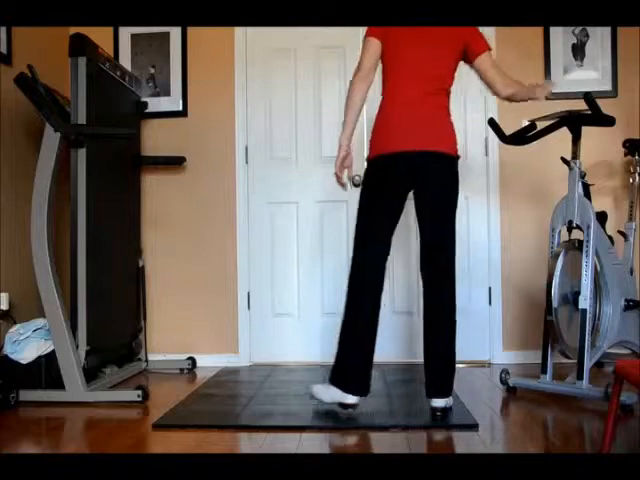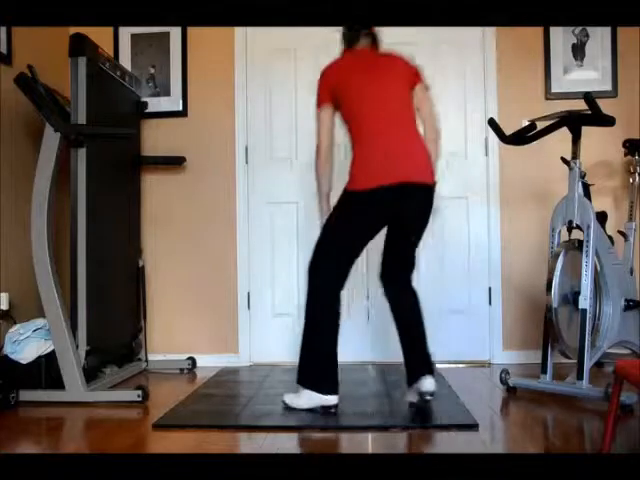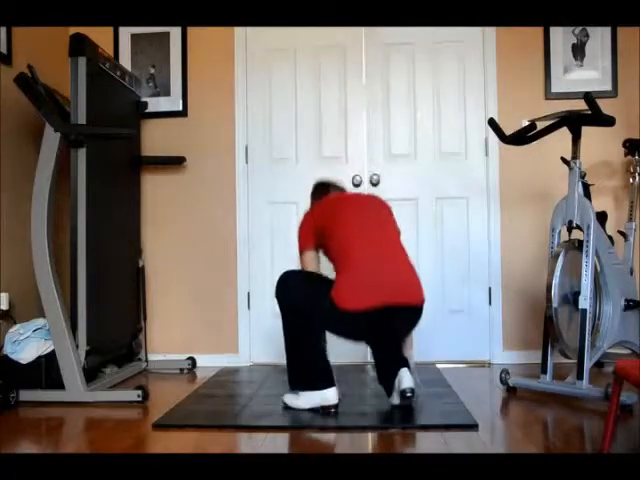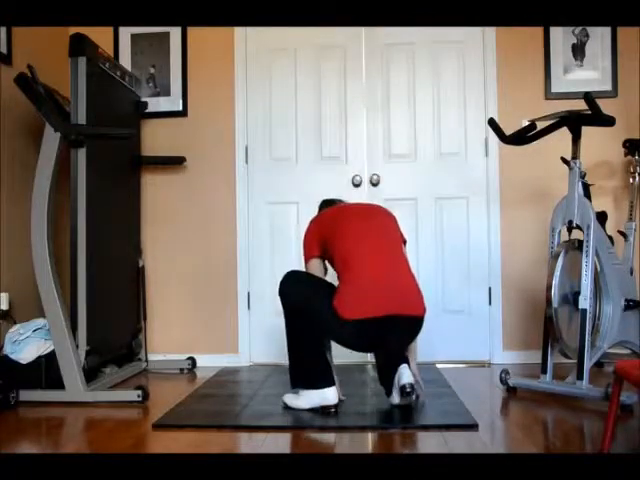
dt=0.4s
person 1, frame 1
left shoulder: (385, 28)
right shoulder: (463, 31)
left elbow: (362, 77)
right elbow: (504, 88)
left wrist: (345, 142)
right wrist: (538, 91)
left hip: (390, 150)
right hip: (440, 152)
left knee: (369, 263)
right knee: (439, 271)
left ankle: (348, 383)
right ankle: (440, 390)
person 1, frame 2
left shoulder: (334, 71)
right shoulder: (402, 64)
left elbow: (324, 148)
right elbow: (430, 125)
left wrist: (326, 211)
right wrist: (427, 178)
left hip: (371, 182)
right hip: (418, 182)
left knee: (325, 271)
right knee: (397, 276)
left ankle: (319, 386)
right ankle: (421, 374)
person 1, frame 3
left shoulder: (313, 216)
right shoulder: (378, 204)
left elbow: (312, 284)
right wrist: (403, 347)
left hip: (358, 305)
right hip: (410, 307)
left knee: (289, 288)
left ankle: (318, 388)
right ankle: (398, 374)
person 1, frame 4
left shoulder: (319, 224)
right shoulder: (384, 214)
left elbow: (318, 294)
left wrist: (328, 363)
right wrist: (408, 359)
left hip: (358, 322)
right hip: (410, 322)
left knee: (292, 287)
left ankle: (319, 387)
right ankle: (398, 372)
